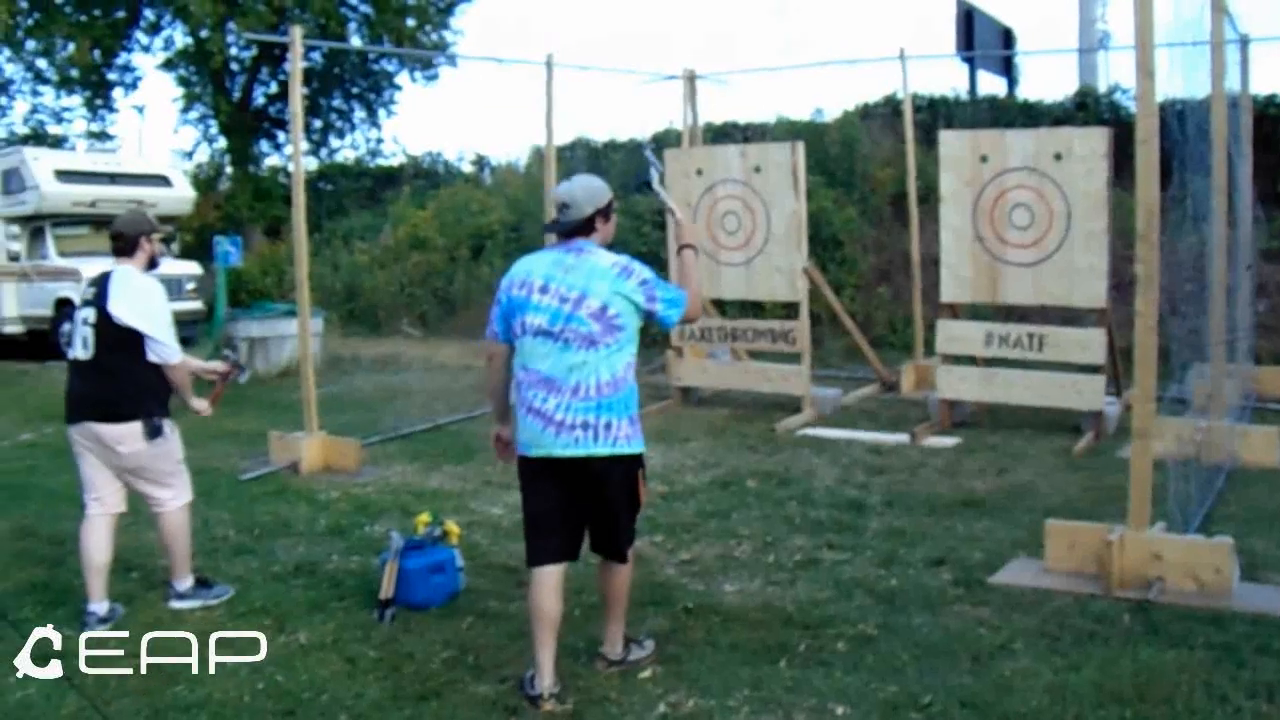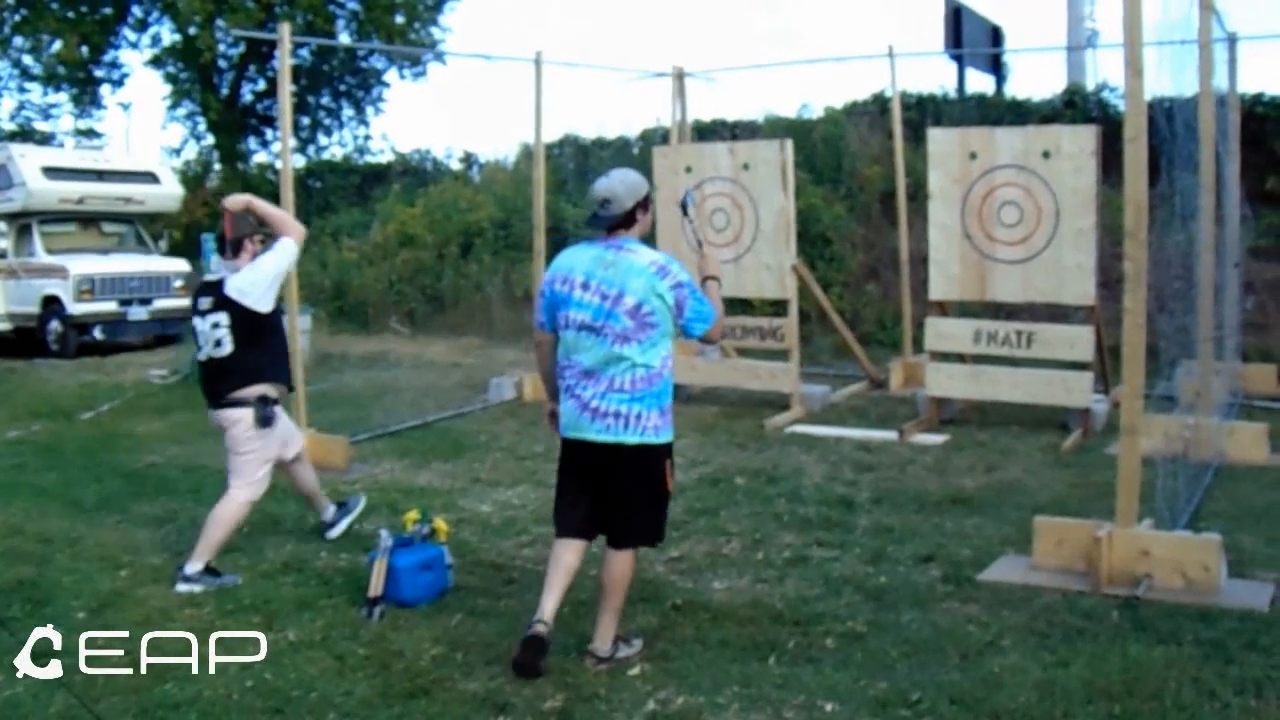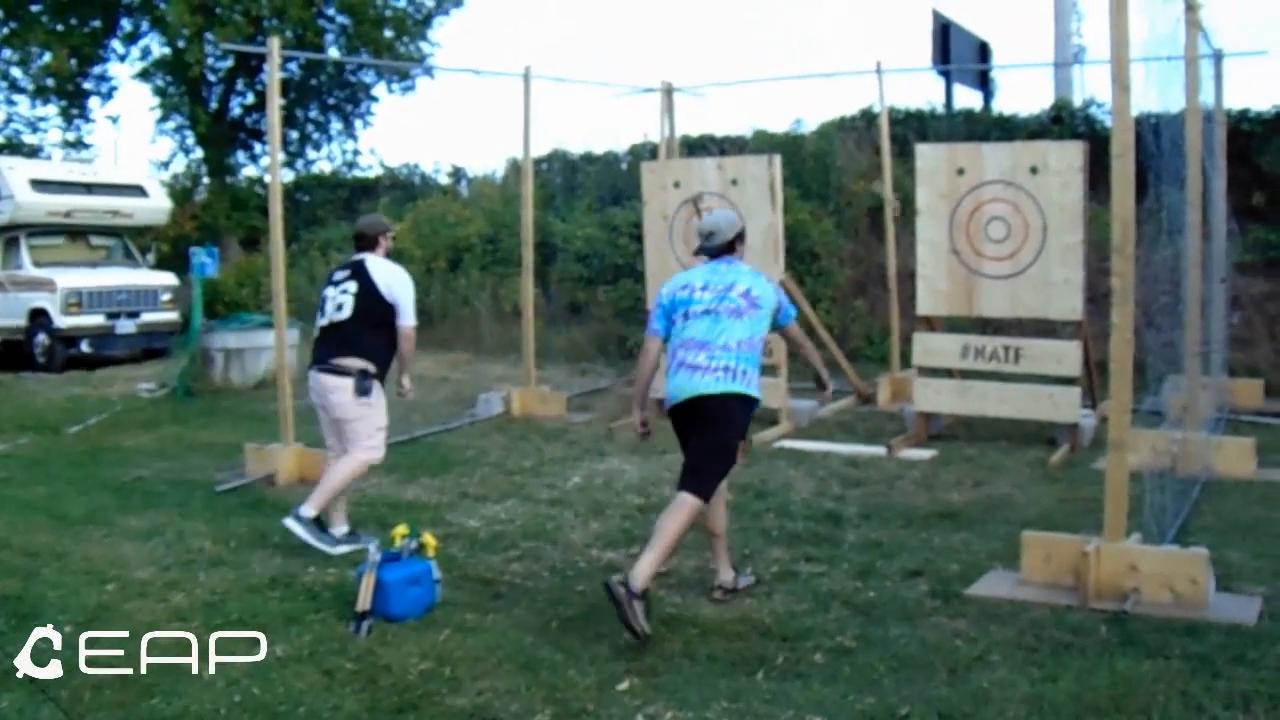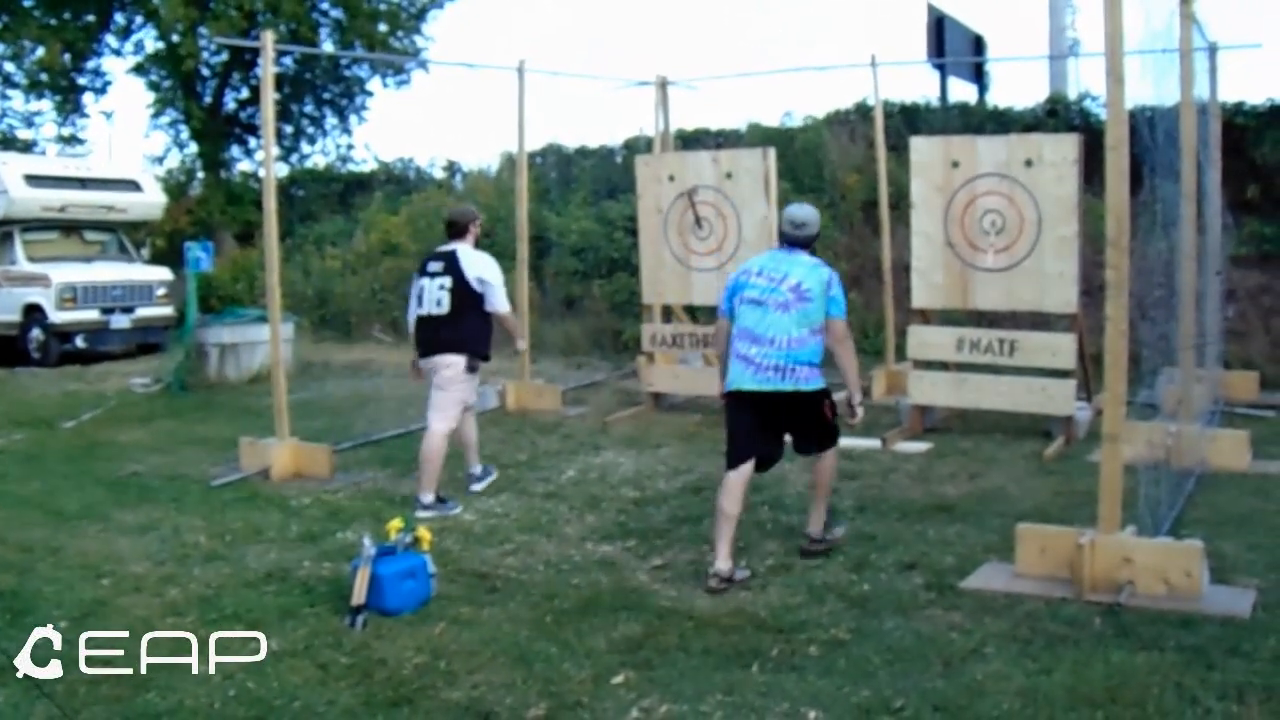
dt=1s
person 1, frame 1
left shoulder: (520, 273)
right shoulder: (626, 275)
left elbow: (497, 355)
right elbow: (690, 308)
left wrist: (501, 419)
right wrist: (687, 250)
left hip: (540, 441)
right hip: (610, 440)
left knee: (548, 558)
right knee: (616, 549)
left ankle: (544, 680)
right ankle: (614, 646)
person 1, frame 2
left shoulder: (564, 264)
right shoulder: (663, 272)
left elbow: (543, 341)
right elbow: (712, 331)
left wrist: (554, 398)
right wrist: (710, 278)
left hip: (579, 423)
right hip: (640, 428)
left knee: (572, 530)
right knee: (623, 539)
left ankle: (543, 618)
right ankle: (604, 643)
person 1, frame 3
left shoulder: (676, 286)
right shoulder: (761, 285)
left elbow: (650, 351)
right elbow: (796, 336)
left wrist: (639, 406)
right wrist: (821, 372)
left hip: (682, 395)
right hip: (728, 395)
left knee: (713, 477)
right knee: (694, 489)
left ankle: (725, 575)
right ankle: (634, 581)
person 1, frame 4
left shoulder: (745, 271)
right shoulder: (823, 275)
left elbow: (722, 331)
right elbow: (839, 338)
left wrist: (725, 380)
right wrist: (855, 395)
left hip: (743, 384)
right hip: (799, 383)
left knee: (738, 468)
right knee: (825, 444)
left ankle: (722, 564)
right ankle: (816, 530)
person 2, frame 1
left shoulder: (98, 288)
right shoulder: (143, 287)
right elbow: (166, 359)
left wrist: (202, 366)
right wrist: (191, 399)
left hip: (85, 418)
right hip: (132, 420)
left knee: (99, 507)
right knee: (172, 498)
left ankle: (97, 609)
right ankle: (184, 586)
person 2, frame 2
left shoulder: (206, 291)
right shoulder: (251, 282)
right elbow: (295, 233)
right wrist: (251, 203)
left hip: (231, 401)
right hip: (251, 407)
left knee: (294, 452)
right knee: (243, 490)
left ankle: (328, 515)
right ankle: (194, 571)
person 2, frame 3
left shoulder: (335, 275)
right shoulder: (393, 274)
right elbow: (406, 331)
right wrist: (405, 375)
left hip: (321, 372)
right hip: (354, 376)
left knee: (340, 451)
right knee: (365, 452)
left ankle: (338, 531)
right ankle: (307, 513)
person 2, frame 4
left shoulder: (426, 264)
right shoulder: (480, 262)
left elbow: (413, 314)
right elbow: (501, 310)
left wrist: (417, 353)
right wrist: (518, 339)
left hip: (430, 353)
right hip: (460, 356)
left knee: (465, 408)
right knee: (440, 424)
left ankle: (476, 471)
right ankle: (427, 499)
